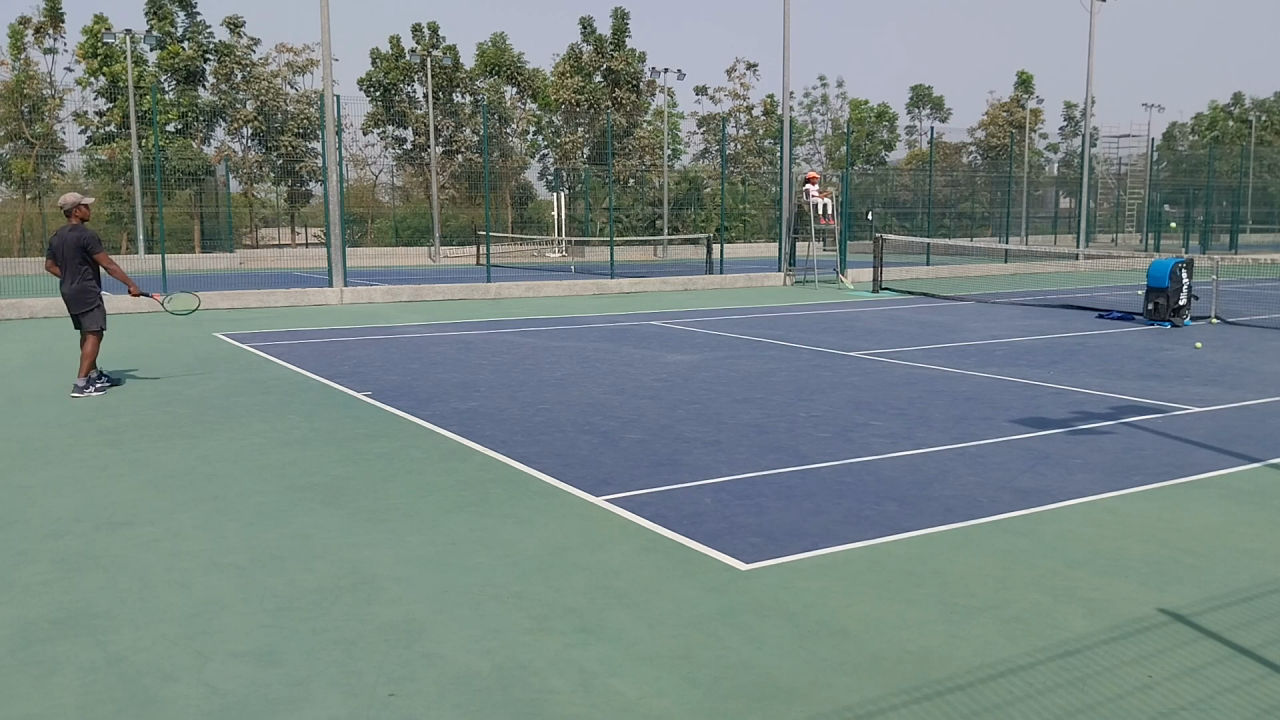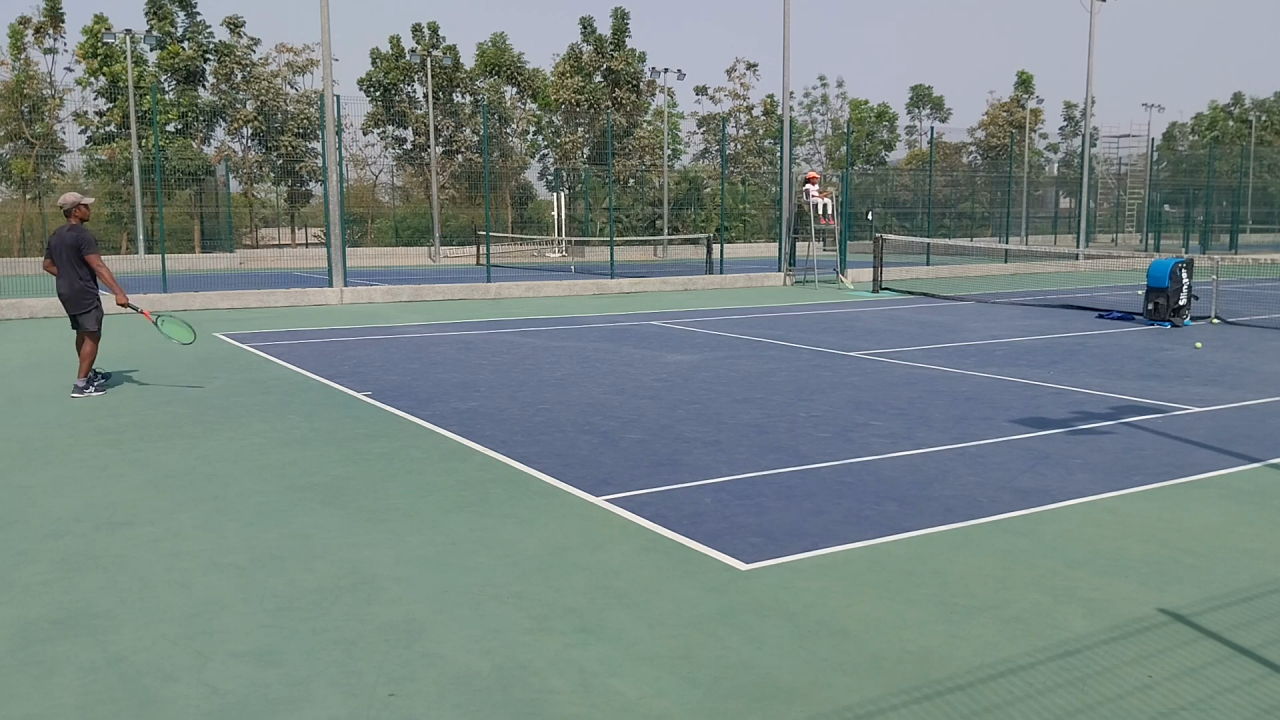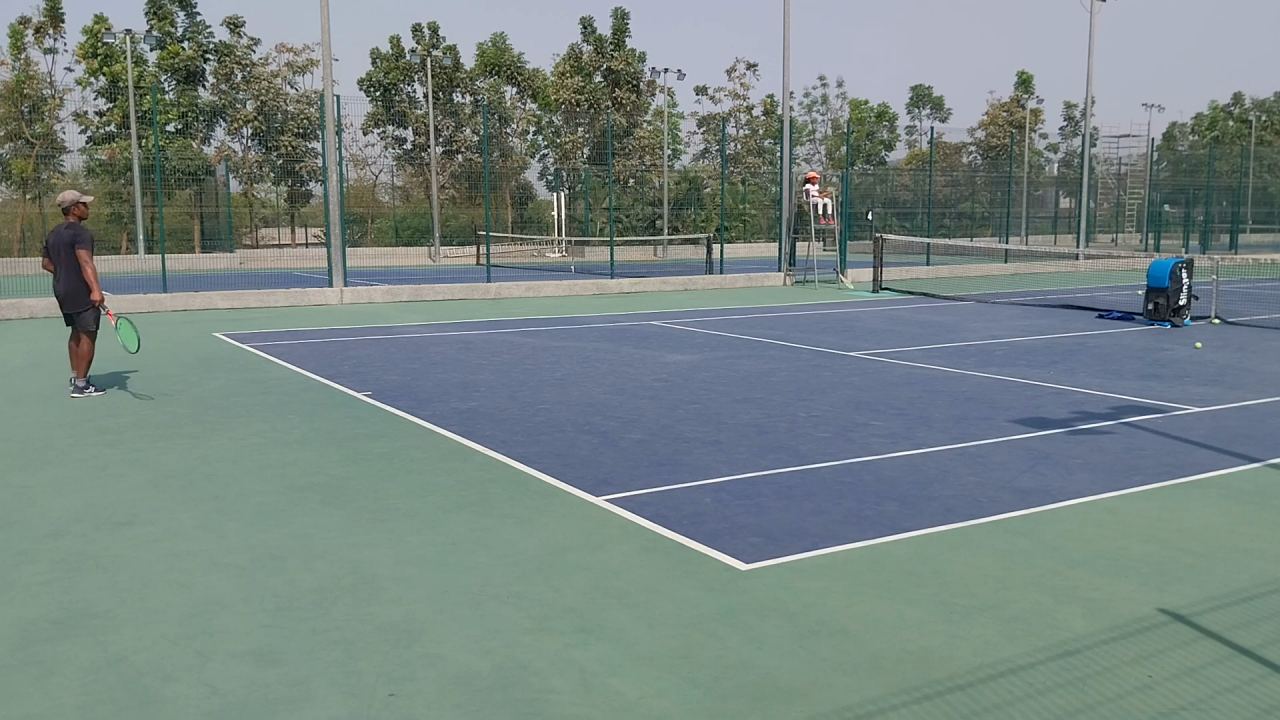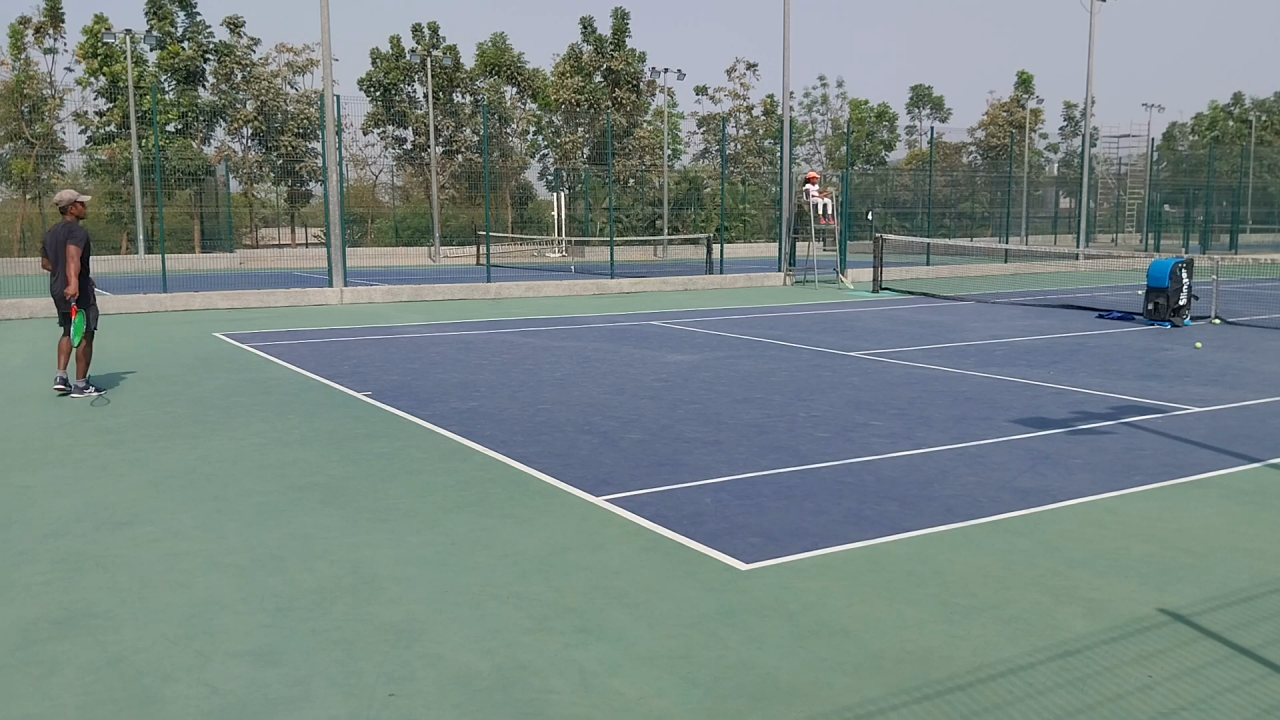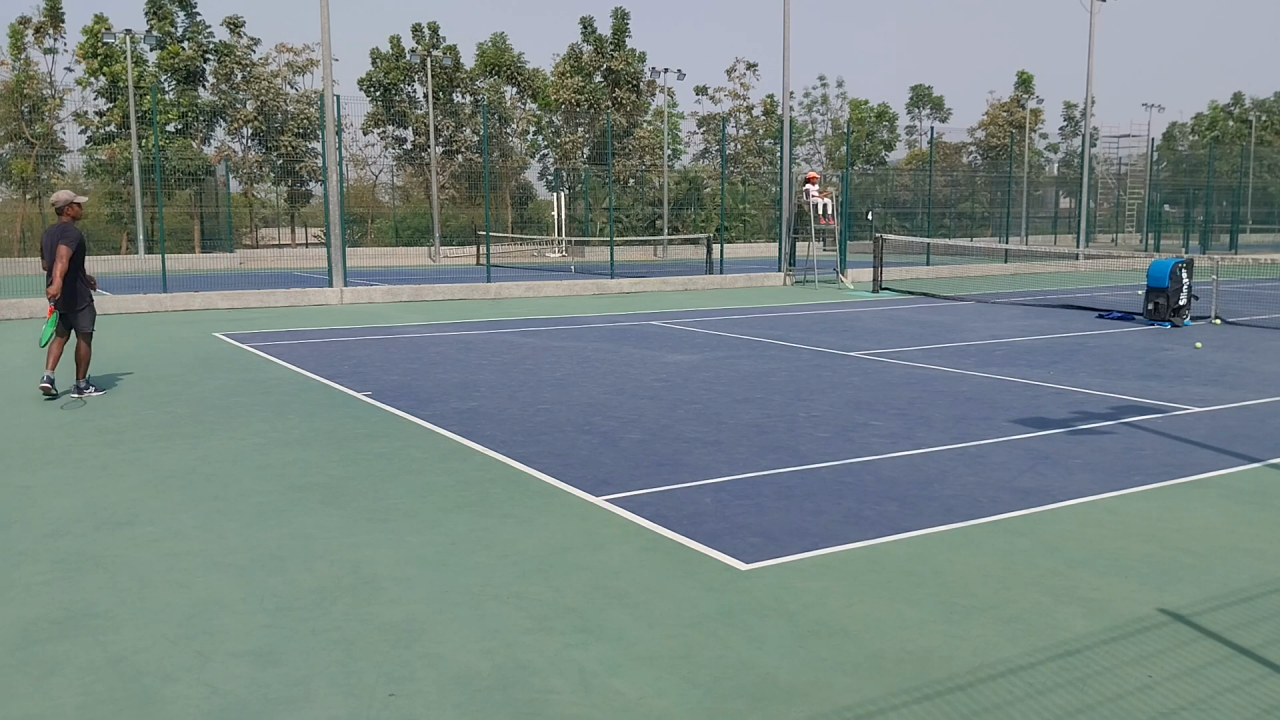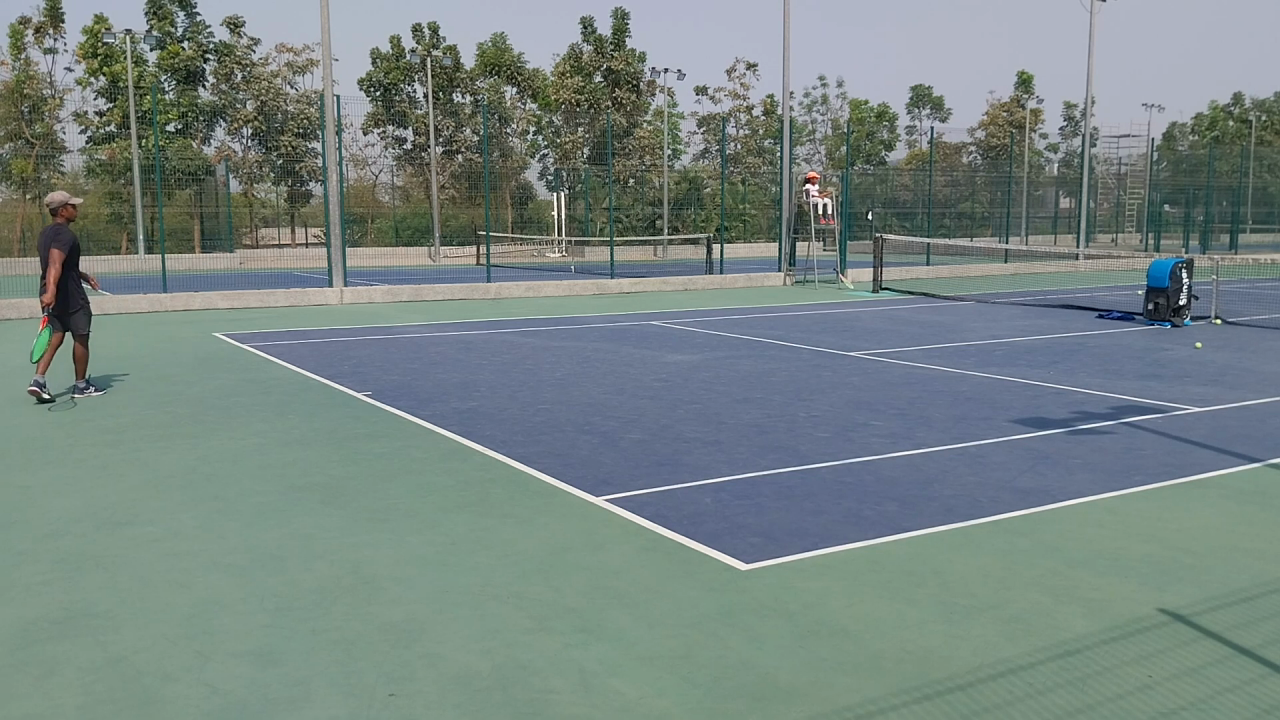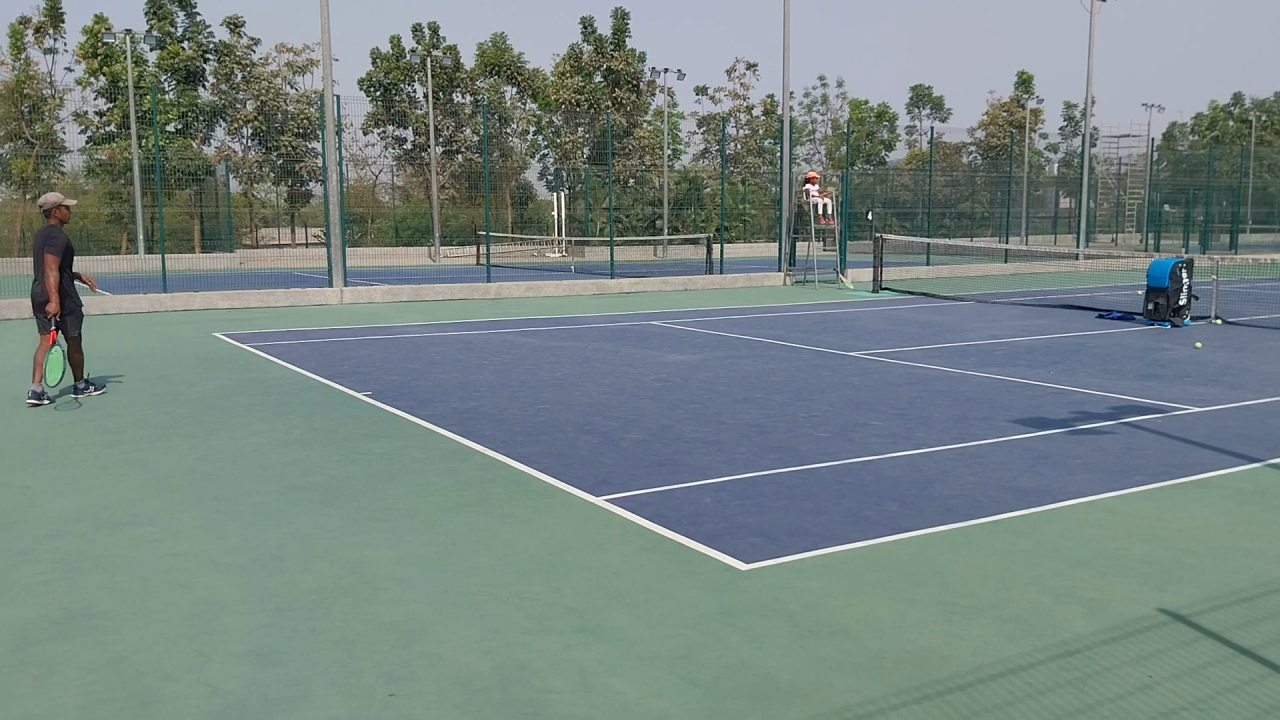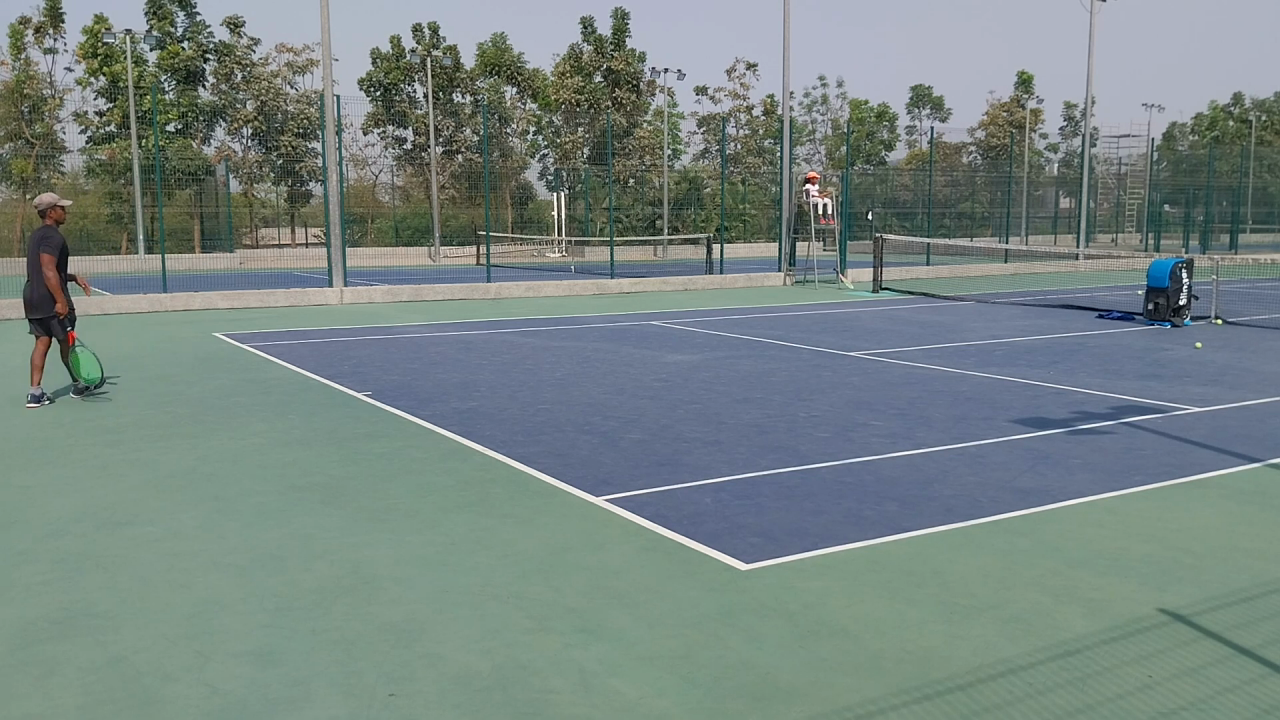
dt=0.1s
person 1, frame 1
left shoulder: (56, 237)
right shoulder: (86, 236)
left elbow: (50, 266)
right elbow: (107, 264)
right wrist: (131, 284)
left hip: (68, 292)
right hip: (86, 293)
left knee: (87, 334)
right knee: (94, 336)
left ankle: (95, 376)
right ankle: (81, 384)
person 1, frame 2
left shoulder: (55, 236)
right shoulder: (83, 236)
left elbow: (48, 265)
right elbow: (99, 267)
right wrist: (119, 292)
left hip: (65, 292)
right hip: (83, 293)
left knee: (82, 333)
right knee: (91, 336)
left ankle: (89, 374)
right ankle: (81, 385)
person 1, frame 3
left shoulder: (54, 234)
right shoulder: (81, 233)
left elbow: (47, 263)
right elbow: (86, 263)
right wrist: (96, 289)
left hip: (62, 291)
right hip: (81, 293)
left knee: (76, 332)
right knee: (88, 335)
left ankle: (76, 376)
right ankle: (81, 385)
person 1, frame 4
left shoulder: (51, 233)
right shoulder: (77, 231)
left elbow: (45, 263)
right elbow: (73, 258)
right wrist: (74, 282)
left hip: (59, 291)
right hip: (78, 292)
left knee: (67, 332)
right knee: (86, 337)
left ankle: (61, 376)
right ankle: (81, 385)
person 1, frame 5
left shoulder: (48, 233)
right shoulder: (70, 232)
right elbow: (62, 258)
right wrist: (58, 282)
left hip: (56, 293)
right hip: (75, 293)
left knee: (61, 334)
right knee: (83, 337)
left ankle: (48, 375)
right ankle: (81, 385)
person 1, frame 6
left shoulder: (46, 232)
right shoulder: (64, 234)
right elbow: (54, 263)
left wrist: (82, 276)
right wrist: (51, 290)
left hip: (51, 295)
right hip: (69, 295)
left knee: (55, 337)
right knee: (81, 339)
left ankle: (38, 379)
right ankle: (81, 385)
person 1, frame 7
left shoulder: (41, 235)
right shoulder: (57, 236)
right elbow: (51, 270)
left wrist: (79, 276)
right wrist: (54, 299)
left hip: (39, 296)
right hip: (61, 299)
left knee: (46, 340)
right knee: (73, 340)
left ankle: (36, 390)
right ankle: (81, 385)
person 1, frame 8
left shoulder: (38, 235)
right shoulder: (52, 236)
right elbow: (48, 270)
left wrist: (74, 278)
right wrist: (61, 301)
left hip: (32, 298)
right hip: (50, 299)
left knee: (42, 342)
right knee: (66, 340)
left ankle: (35, 393)
right ankle: (78, 386)
